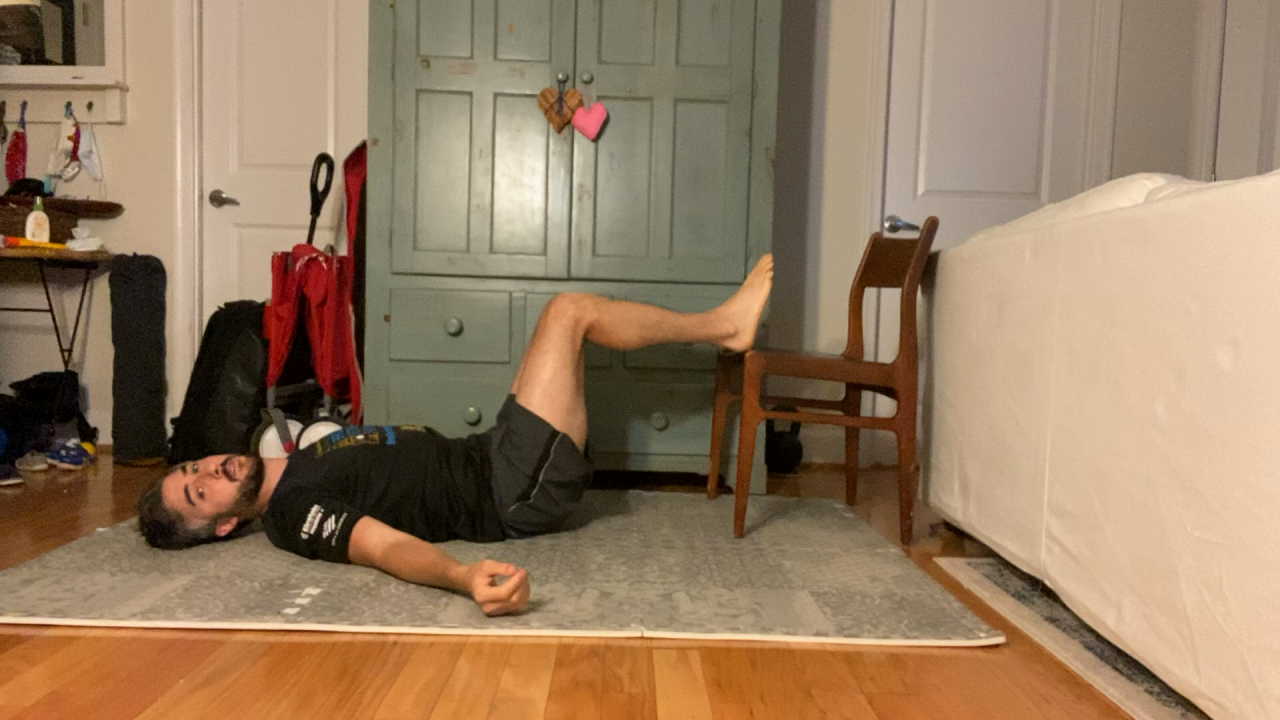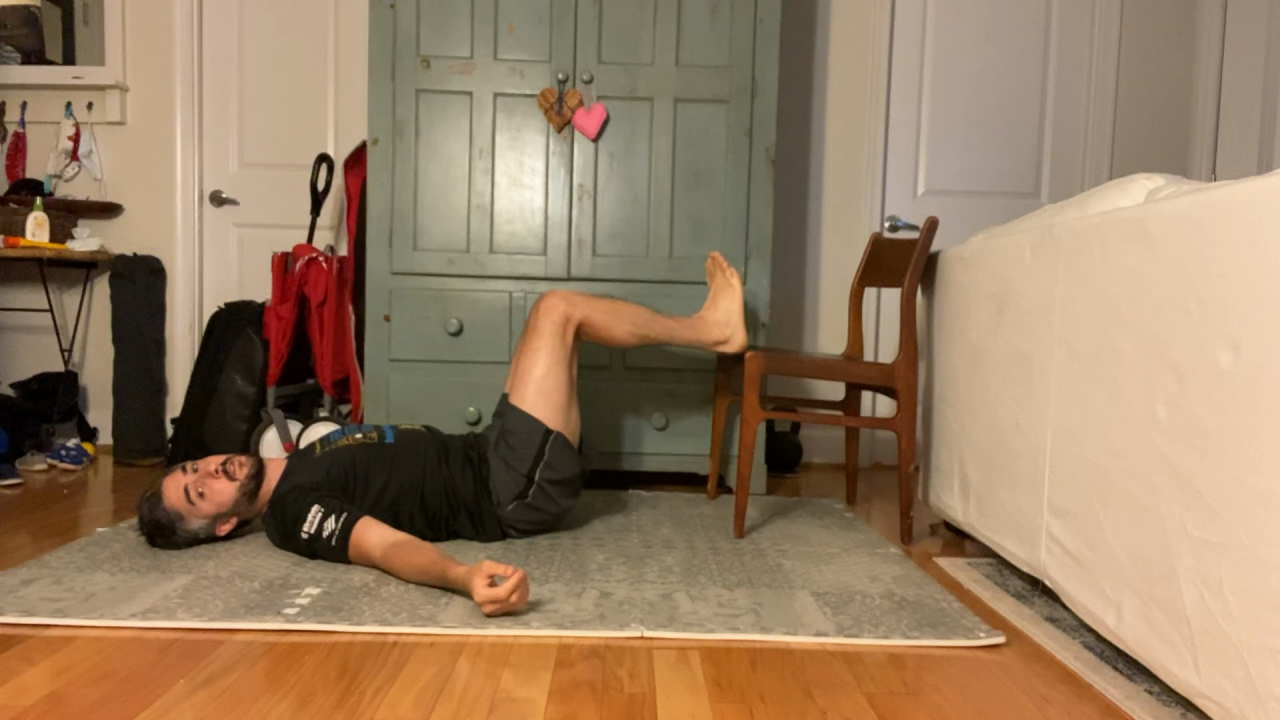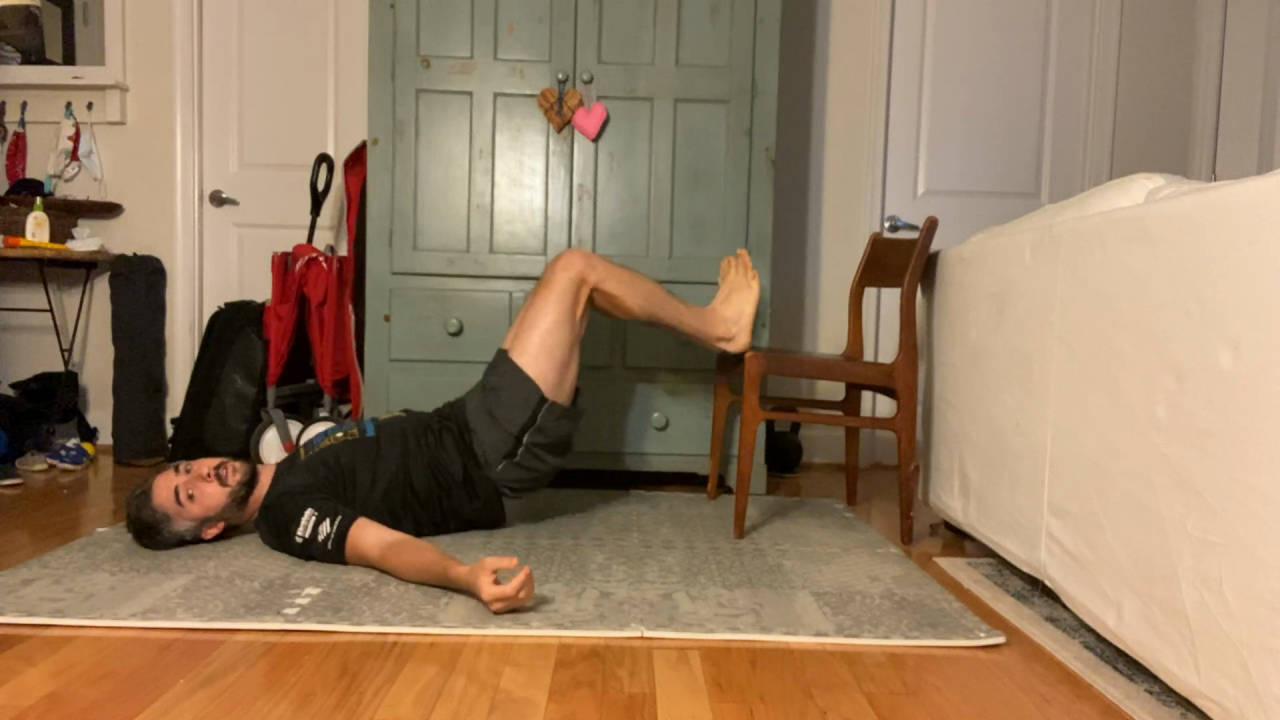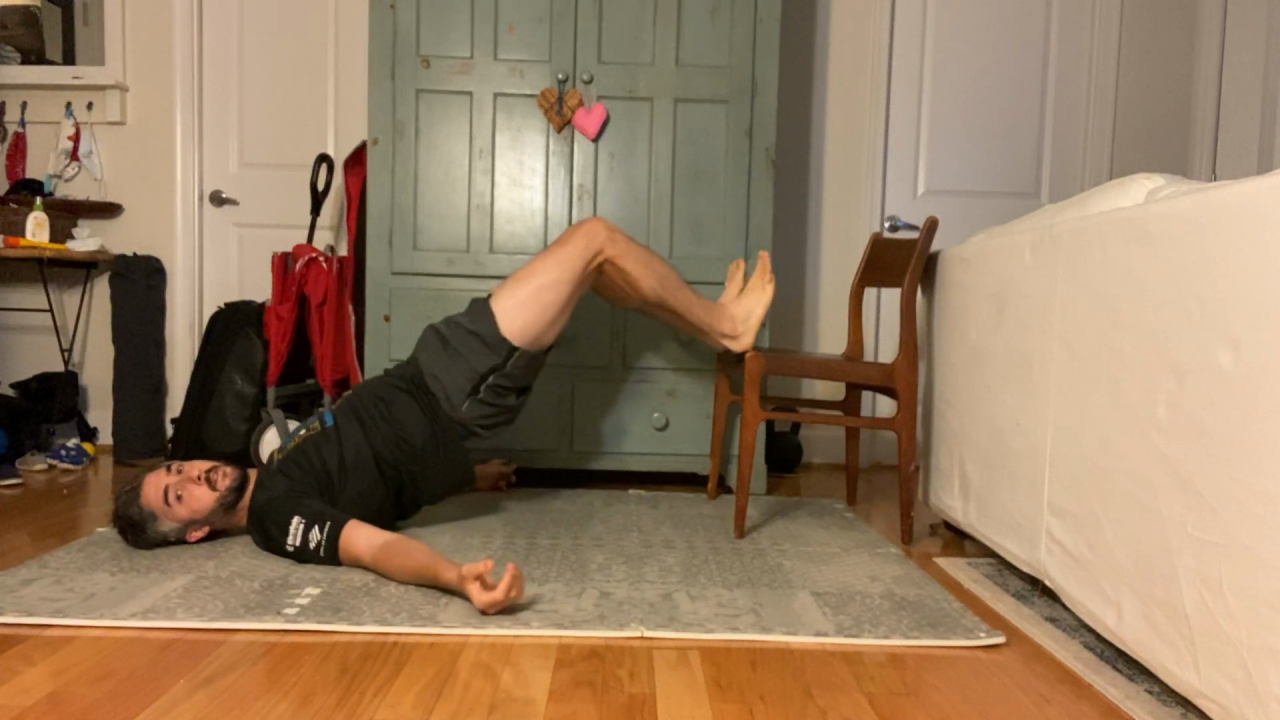
dt=1s
person 1, frame 1
left shoulder: (301, 467)
right shoulder: (297, 515)
right elbow: (389, 546)
right wrist: (464, 575)
left hip: (488, 461)
right hip: (517, 492)
left knee: (570, 318)
right knee: (568, 311)
left ankle: (717, 325)
right ankle: (720, 326)
person 1, frame 2
left shoulder: (300, 466)
right shoulder: (297, 514)
right elbow: (390, 547)
right wrist: (463, 577)
left hip: (485, 461)
right hip: (517, 491)
left knee: (560, 314)
right knee: (557, 308)
left ankle: (706, 328)
right ankle: (709, 329)
person 1, frame 3
left shoulder: (291, 474)
right shoulder: (289, 517)
right elbow: (388, 547)
right wrist: (467, 575)
left hip: (463, 431)
right hip: (496, 451)
left knee: (575, 275)
right knee: (575, 267)
left ankle: (711, 323)
right ankle: (718, 326)
person 1, frame 4
left shoulder: (276, 478)
right shoulder: (278, 520)
right elbow: (378, 547)
right wrist: (457, 578)
left hip: (432, 381)
right hip: (461, 390)
left knee: (592, 249)
right knee: (596, 237)
left ankle: (714, 320)
right ankle: (724, 326)
